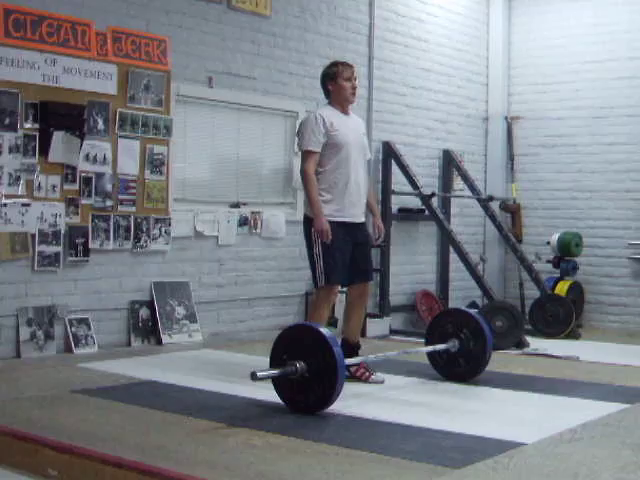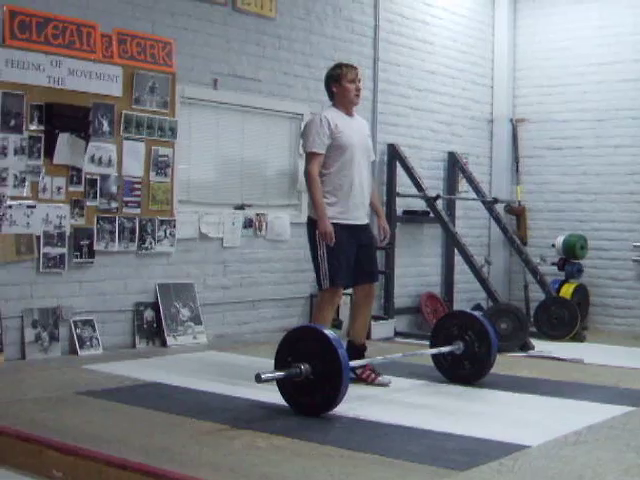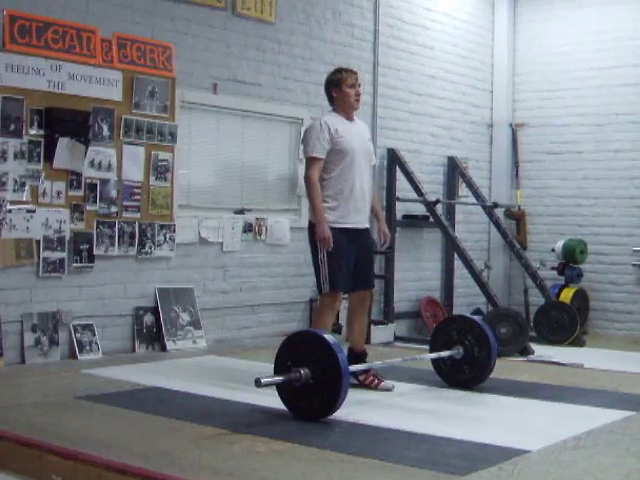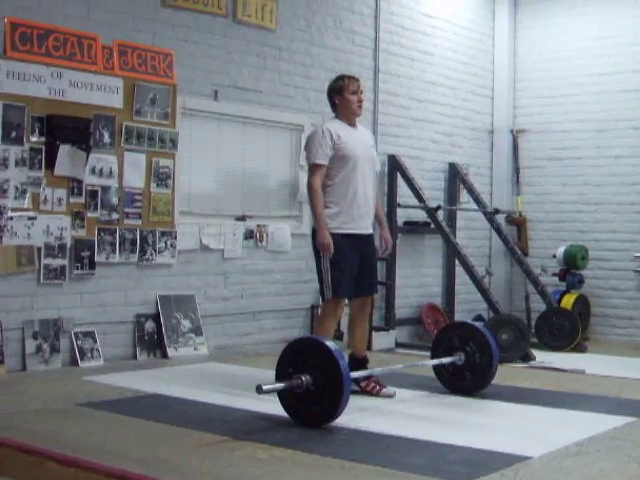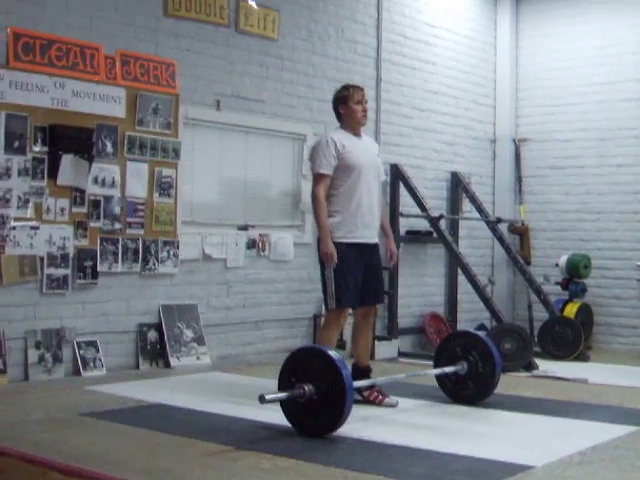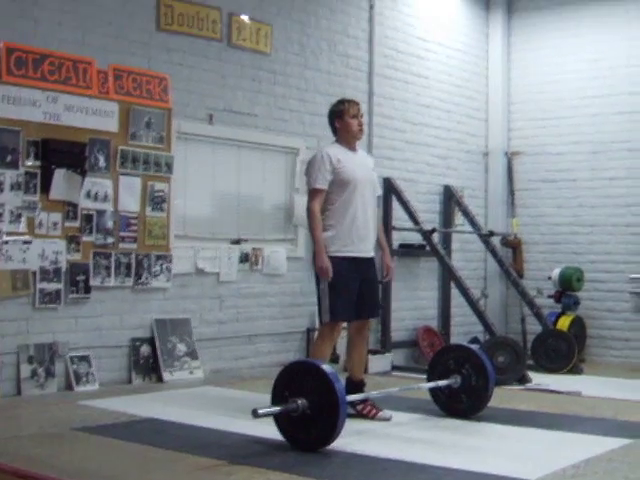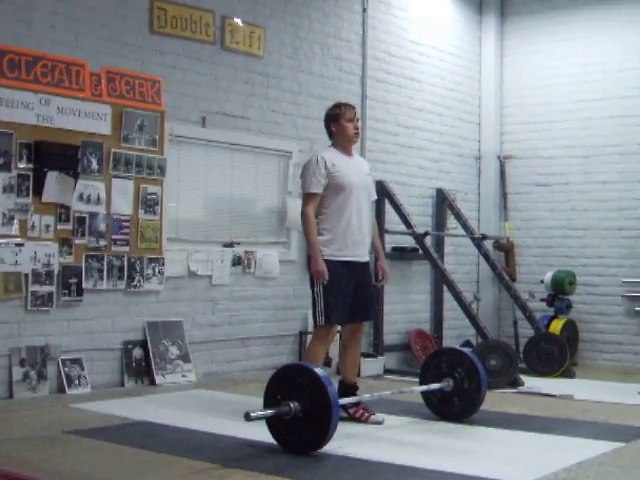
dt=0.1s
person 1, frame 1
left shoulder: (358, 123)
right shoulder: (319, 119)
right elbow: (308, 169)
left wrist: (375, 214)
right wrist: (318, 214)
left hip: (355, 220)
right hip: (328, 220)
left knee: (361, 287)
right knee: (327, 289)
left ankle: (349, 357)
person 1, frame 2
left shoulder: (362, 125)
right shoulder: (324, 121)
right elbow: (312, 171)
left wrist: (380, 215)
right wrist: (322, 217)
left hip: (360, 222)
right hip: (333, 222)
left knee: (366, 288)
right knee: (332, 291)
left ankle: (356, 359)
person 1, frame 3
left shoulder: (363, 129)
right shoulder: (324, 125)
right elbow: (312, 175)
left wrist: (380, 219)
right wrist: (320, 221)
left hip: (360, 227)
right hip: (334, 227)
left knee: (362, 295)
right knee: (332, 296)
left ankle: (357, 365)
person 1, frame 4
left shoulder: (366, 135)
right shoulder: (327, 132)
right elbow: (315, 182)
left wrist: (383, 226)
right wrist: (322, 228)
left hip: (363, 232)
right hip: (337, 233)
left knee: (364, 302)
right knee: (335, 302)
left ankle: (358, 371)
person 1, frame 5
left shoulder: (371, 145)
right shoulder: (331, 142)
right elbow: (319, 192)
left wrist: (389, 236)
right wrist: (325, 237)
left hip: (368, 242)
right hip: (342, 242)
left knee: (368, 310)
right knee: (338, 311)
left ankle: (361, 380)
person 1, frame 6
left shoulder: (367, 160)
right shoulder: (327, 156)
right elbow: (314, 207)
left wrist: (385, 251)
right wrist: (320, 252)
left hip: (364, 256)
right hip: (338, 256)
left knee: (362, 324)
right knee: (332, 325)
left ankle: (355, 394)
person 1, frame 7
left shoulder: (362, 165)
right shoulder: (322, 161)
right elbow: (308, 211)
left wrist: (380, 256)
right wrist: (315, 256)
left hip: (359, 260)
right hip: (332, 259)
left knee: (355, 328)
right knee: (326, 328)
left ankle: (347, 397)
